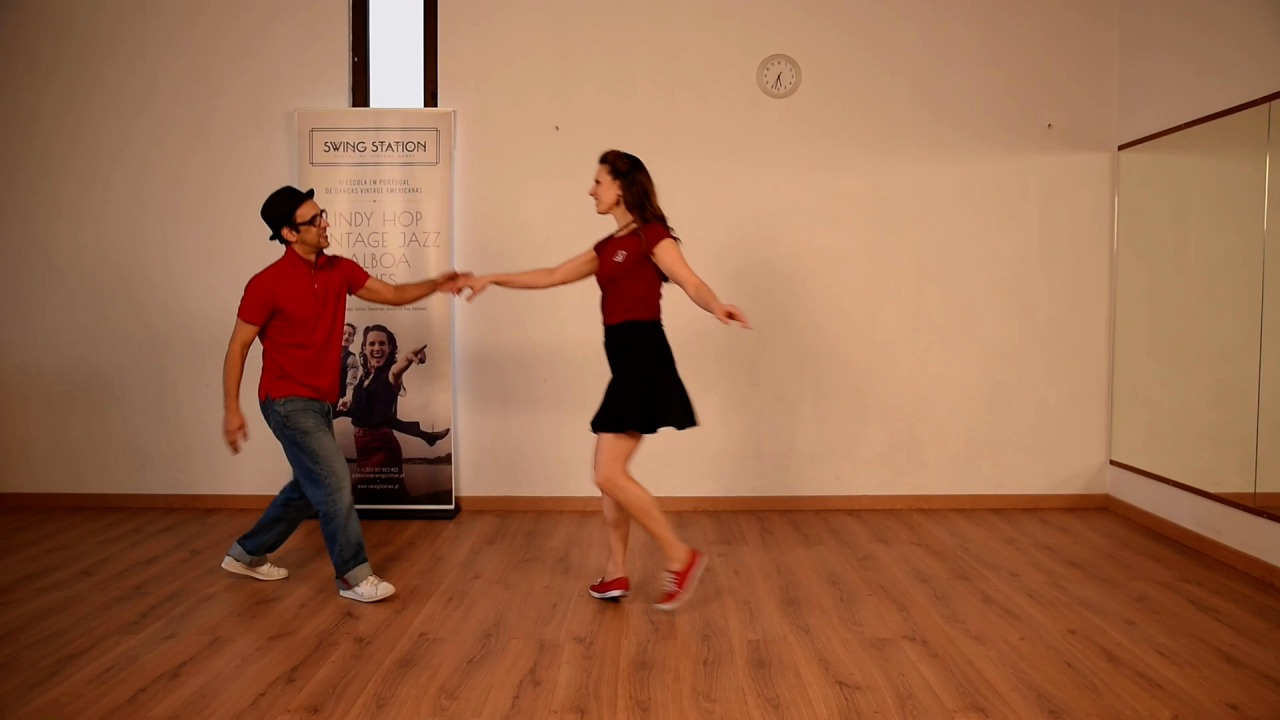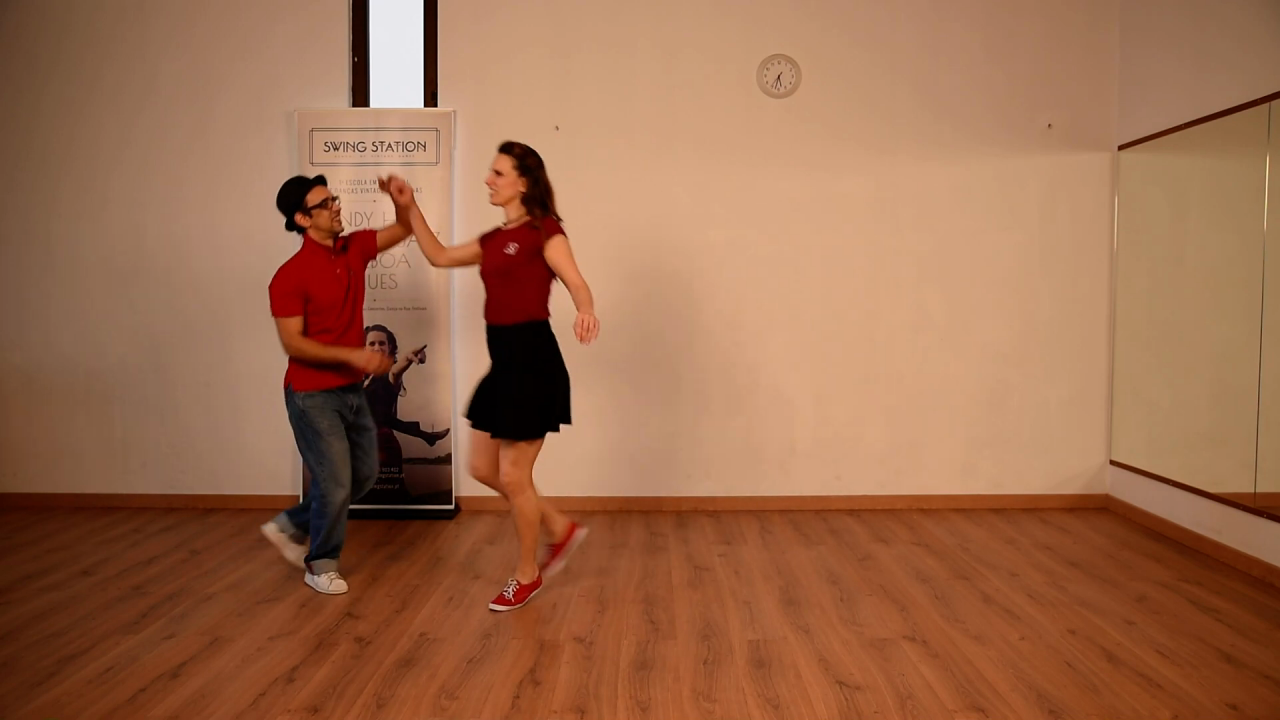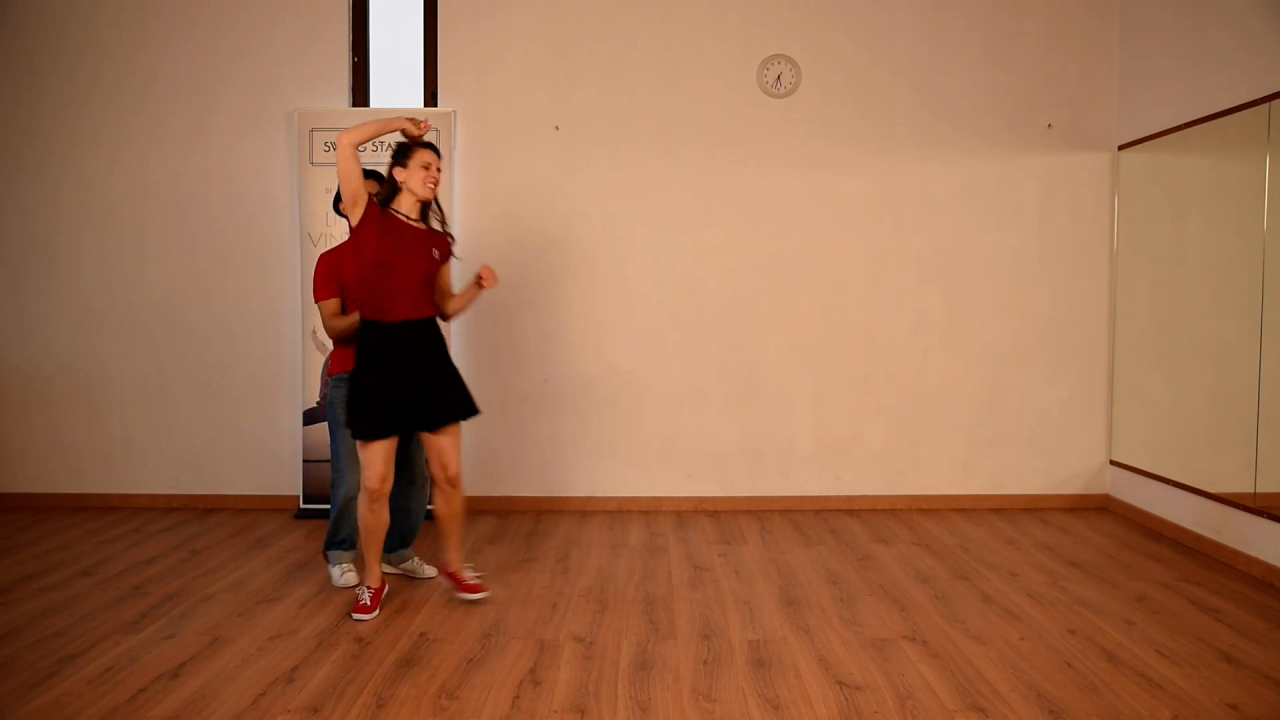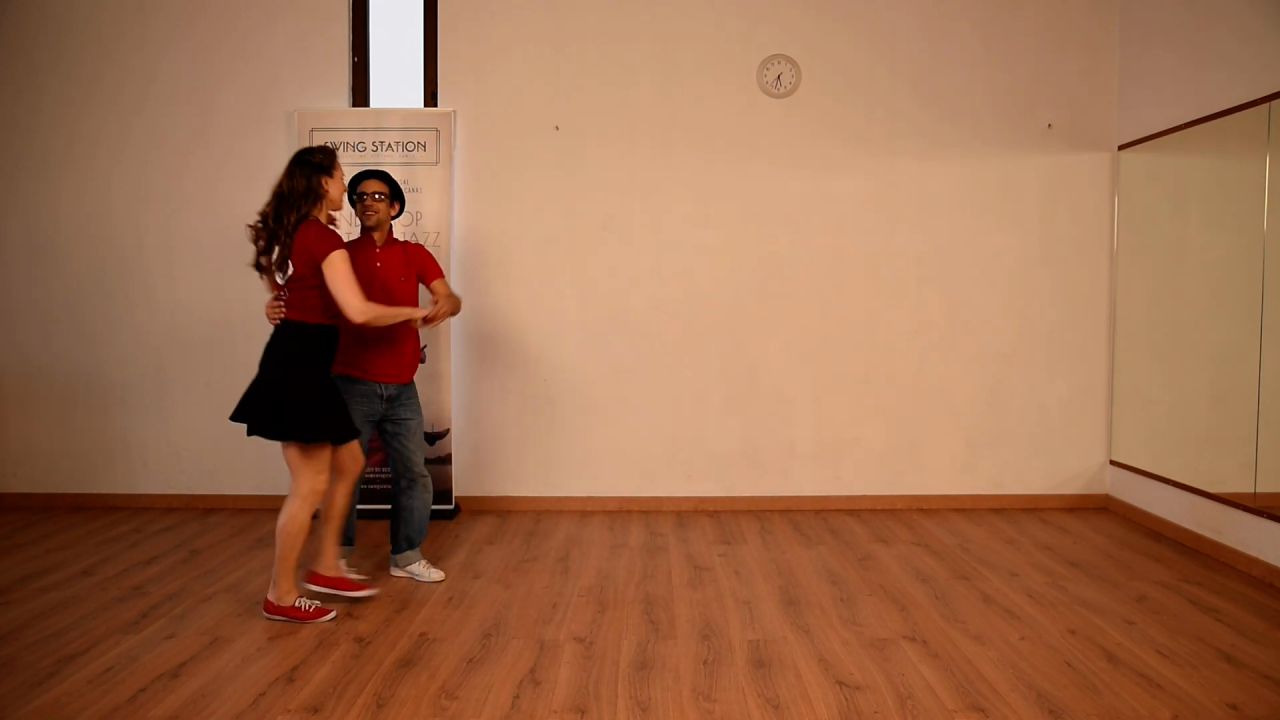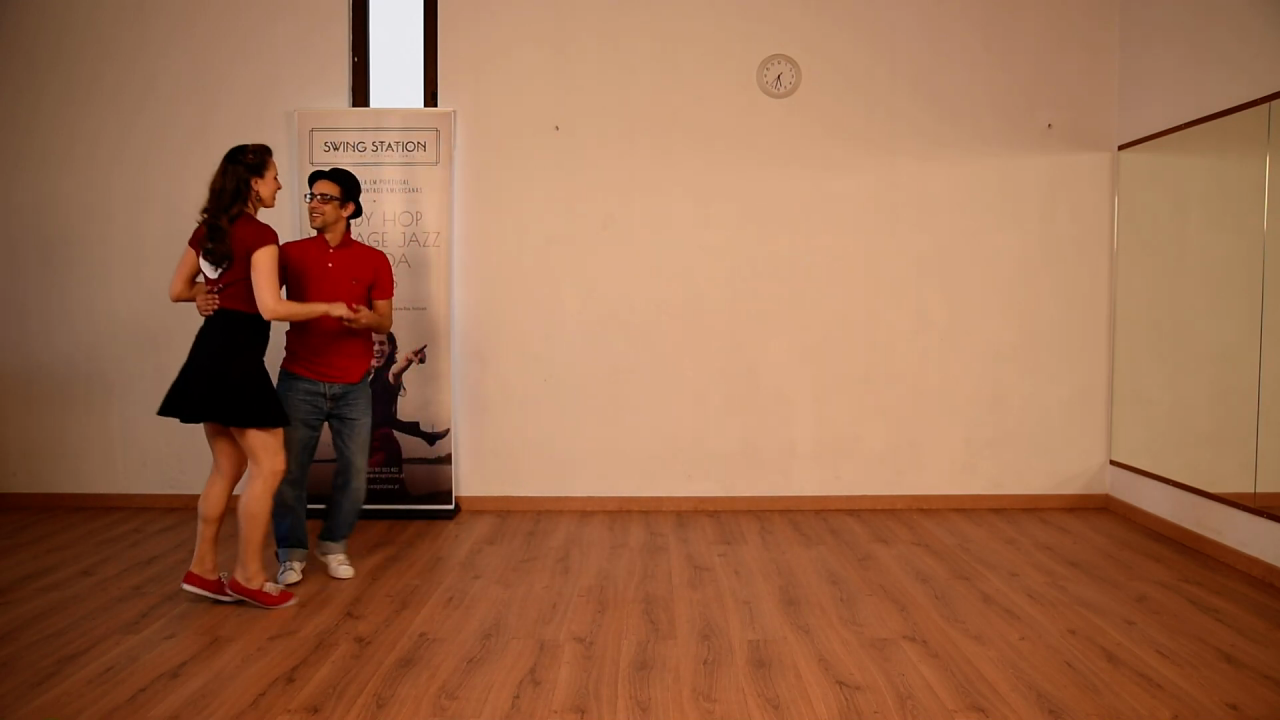
dt=0.5s
person 1, frame 1
left shoulder: (652, 237)
right shoulder: (609, 246)
left elbow: (694, 287)
right elbow: (554, 276)
left wrist: (718, 307)
right wrist: (494, 278)
left hip: (644, 362)
right hip: (629, 364)
left knee: (608, 474)
right knee: (614, 474)
left ankle: (680, 555)
right ankle: (617, 573)
person 1, frame 2
left shoulder: (543, 231)
right shoulder: (494, 238)
left elbow: (578, 285)
right elbow: (440, 255)
left wrist: (586, 312)
right wrist: (411, 206)
left hip: (532, 357)
right hip: (505, 359)
left knee: (514, 476)
right knee: (483, 468)
left ankle: (527, 573)
right ankle: (559, 529)
person 1, frame 3
left shoulder: (437, 239)
right shoulder: (369, 215)
right elbow: (346, 142)
left wrist: (477, 286)
right wrist: (398, 123)
left hip: (428, 354)
right hip: (380, 356)
left knee: (449, 471)
right knee: (375, 484)
left ankle: (456, 563)
right ankle: (371, 582)
person 1, frame 4
left shoulder: (289, 232)
right shoulder: (324, 239)
left elbow: (272, 280)
right elbow: (359, 312)
right wrist: (409, 312)
left hip: (297, 358)
right hip: (300, 362)
left knee: (348, 463)
right knee: (311, 485)
left ankle: (327, 567)
right ankle: (281, 595)
person 1, frame 5
left shoulder: (207, 230)
right shoulder: (259, 235)
left elbow: (178, 290)
right elbow: (270, 308)
right wrist: (326, 308)
left hip: (212, 350)
right hip: (236, 355)
left knee: (228, 465)
right knee: (268, 465)
left ankle: (202, 570)
right ankle: (249, 579)
person 2, frame 1
left shoulder: (340, 269)
right shoulder: (266, 285)
left elbow: (392, 296)
right elbow: (237, 348)
left wrist: (435, 285)
right wrist: (232, 408)
left hip: (320, 402)
right hip: (289, 403)
left knee: (307, 487)
right knee: (333, 482)
left ankle: (245, 554)
right ankle: (354, 578)
person 2, frame 2
left shoulder: (355, 248)
right shoulder: (290, 275)
left elbow: (403, 230)
right elbow: (292, 343)
left wrist: (402, 201)
right wrist: (352, 354)
left hip: (351, 393)
right hip: (312, 395)
left knee: (364, 474)
right knee: (334, 485)
left ankle: (290, 526)
right ankle: (321, 564)
person 2, frame 3
right shoulder: (331, 261)
right elbow: (332, 327)
right wrist: (364, 314)
right hip: (349, 381)
left knee: (412, 471)
right knee: (351, 478)
left ankle: (400, 552)
right ankle: (342, 556)
person 2, frame 4
left shoulder: (415, 255)
left elbow: (449, 298)
left wrist: (446, 305)
right wrist: (279, 308)
left hip: (400, 388)
right hip: (351, 384)
left knee: (413, 473)
left ankle: (406, 556)
right ankle: (338, 554)
person 2, frame 5
left shoulder: (373, 261)
right shoulder: (291, 254)
left elbow: (385, 320)
left wrist: (369, 319)
right wrist: (214, 301)
left hip: (352, 387)
right hip: (300, 382)
left knee: (352, 472)
right knee: (291, 471)
left ankle: (333, 546)
right ankle: (293, 553)
